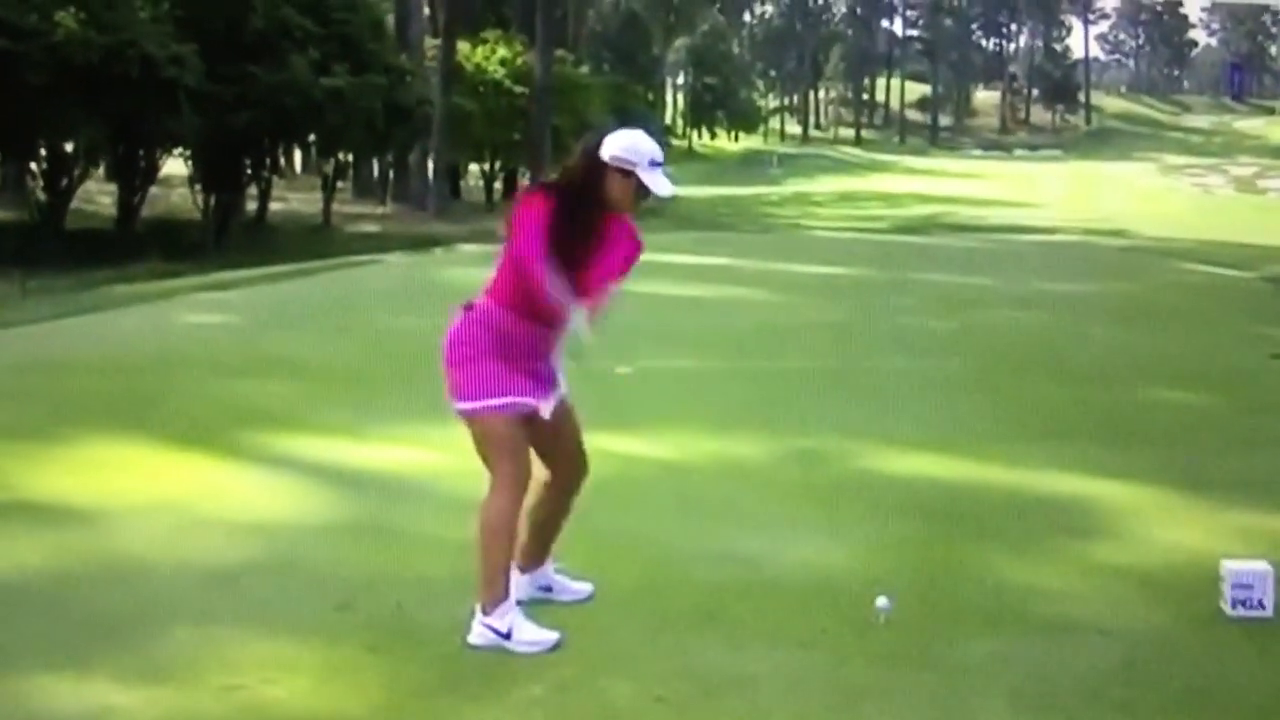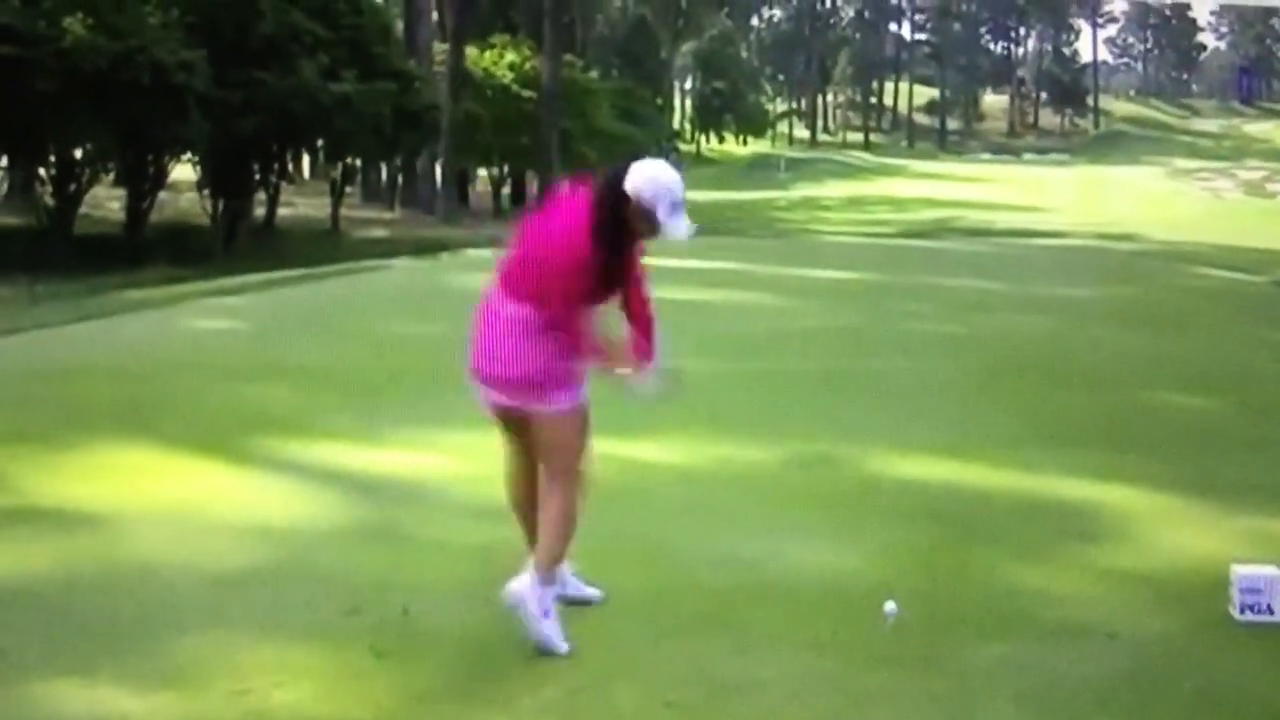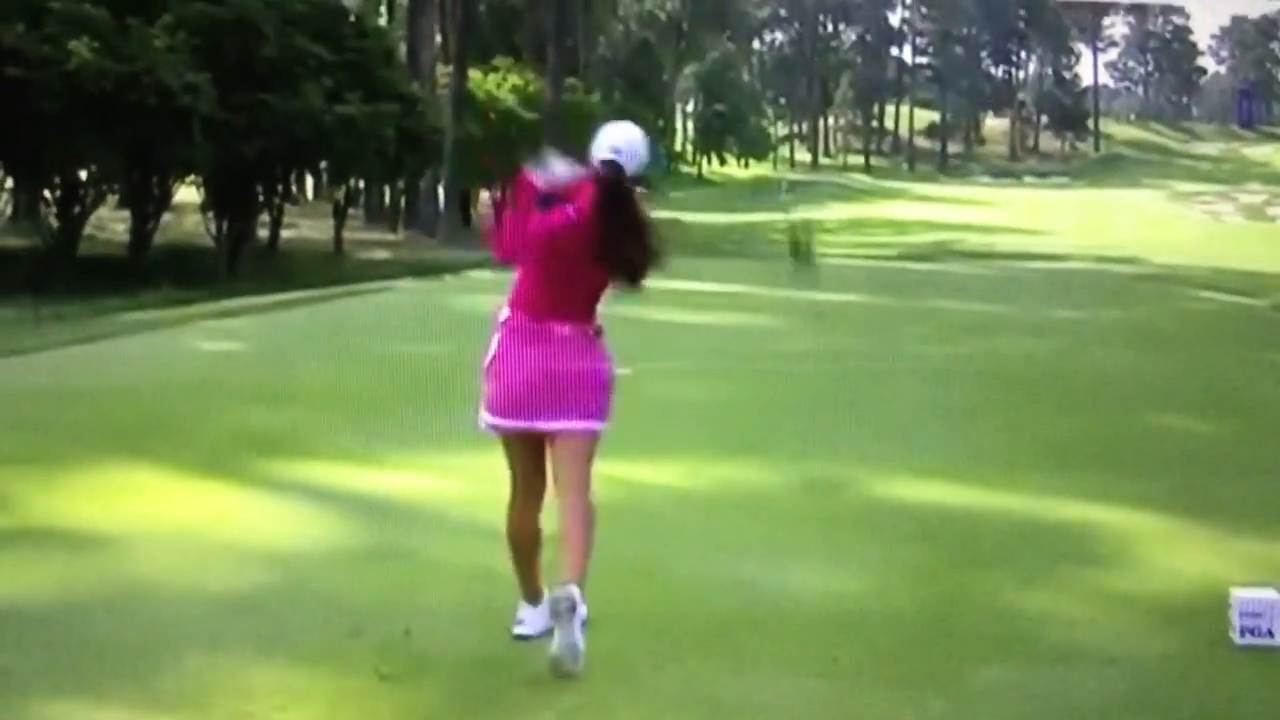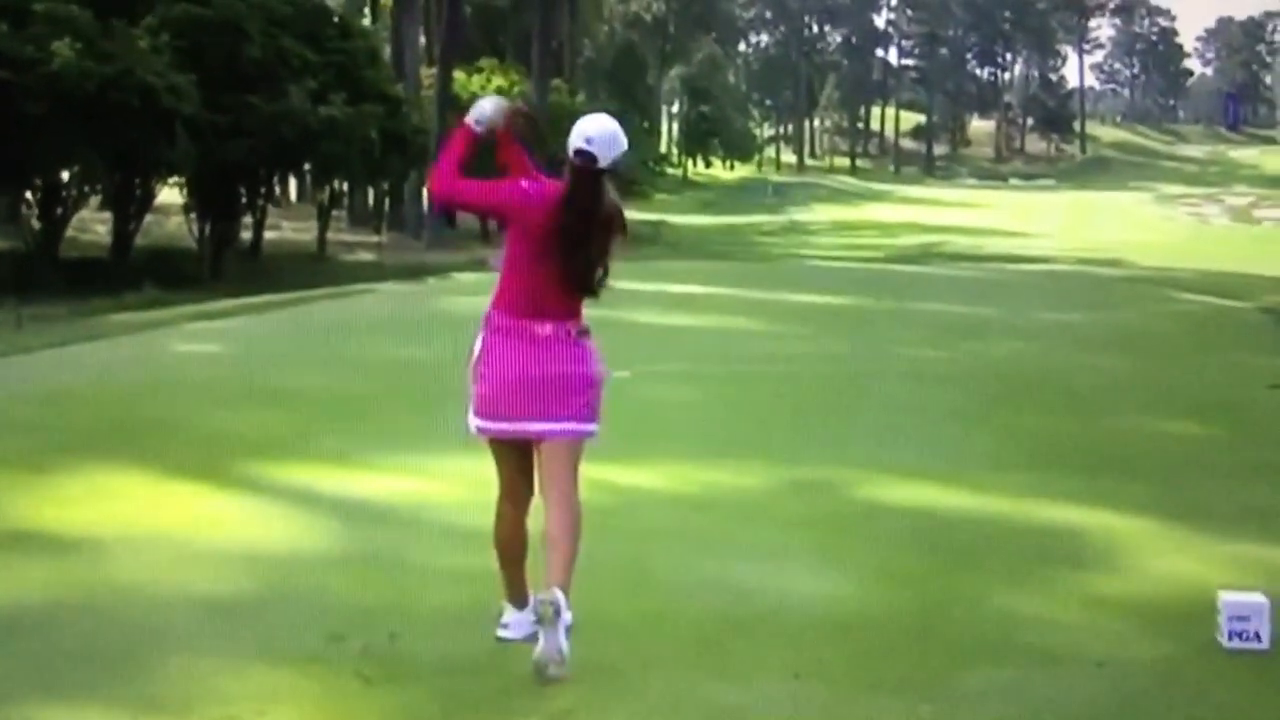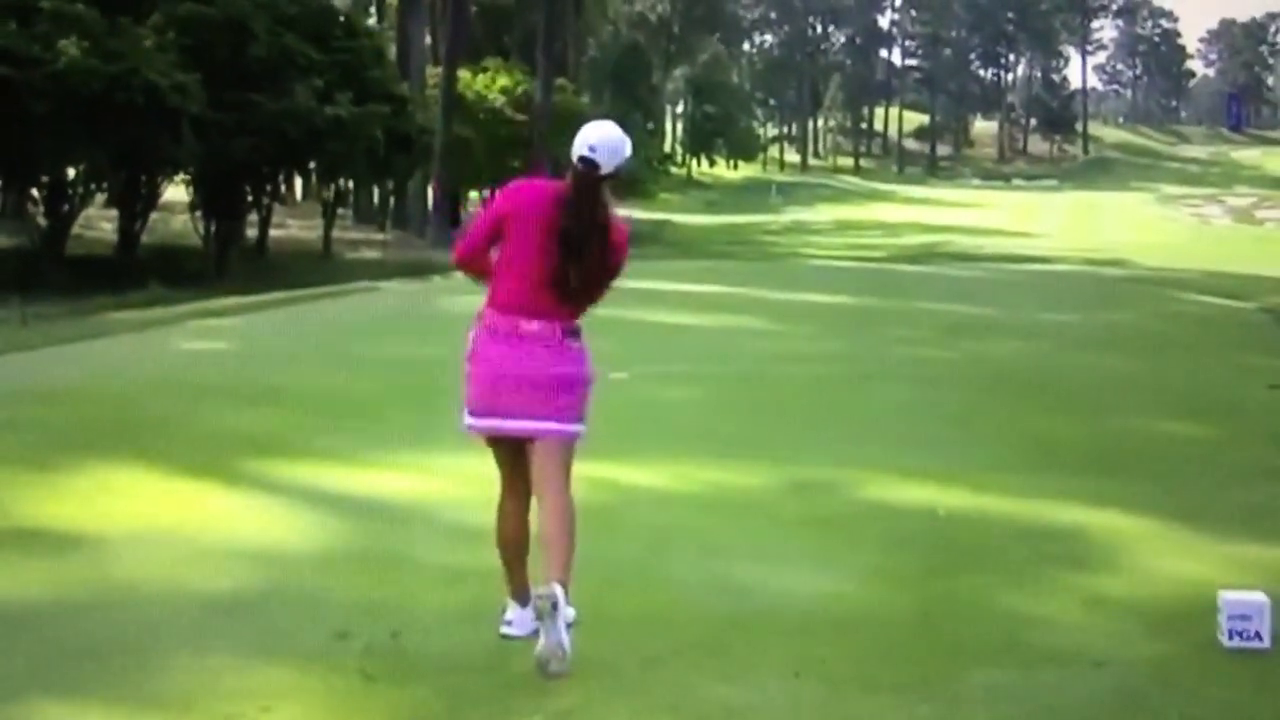
dt=0.5s
person 1, frame 1
left shoulder: (625, 236)
right shoulder: (544, 202)
left elbow: (603, 277)
right elbow: (527, 251)
left wrist: (580, 306)
right wrist: (558, 295)
left hip: (535, 357)
right hip: (483, 346)
left knee: (570, 468)
right knee: (513, 477)
left ankle: (530, 572)
right ankle: (493, 617)
person 1, frame 2
left shoulder: (581, 197)
right shoulder: (581, 240)
left elbow: (634, 294)
right elbow: (565, 322)
left wrist: (641, 350)
right wrist: (619, 357)
left hip: (497, 335)
right hip: (535, 348)
left knee: (528, 460)
right knee: (562, 477)
left ankle: (547, 572)
right ankle: (538, 581)
person 1, frame 3
left shoulder: (572, 218)
right shoulder: (623, 216)
left elbow: (507, 247)
right elbow: (549, 184)
left wrist: (537, 184)
right wrist: (545, 180)
left hip: (520, 350)
right hip: (581, 359)
left knee: (525, 490)
right knee: (574, 489)
left ankle: (533, 606)
right ankle: (569, 594)
person 1, frame 4
left shoulder: (533, 200)
right shoulder: (605, 215)
left elbow: (441, 185)
left wrist: (473, 125)
right wrist: (505, 138)
left hip: (506, 350)
right hip: (566, 357)
left knee: (514, 492)
right knee: (560, 490)
left ankle: (517, 609)
right ankle: (555, 600)
person 1, frame 5
left shoulder: (521, 194)
right shoulder: (614, 234)
left elbow: (465, 255)
right elbow: (582, 298)
left hip: (496, 347)
right hip: (557, 357)
left knee: (514, 488)
right knee: (552, 488)
left ankle: (519, 606)
right ankle: (554, 597)
